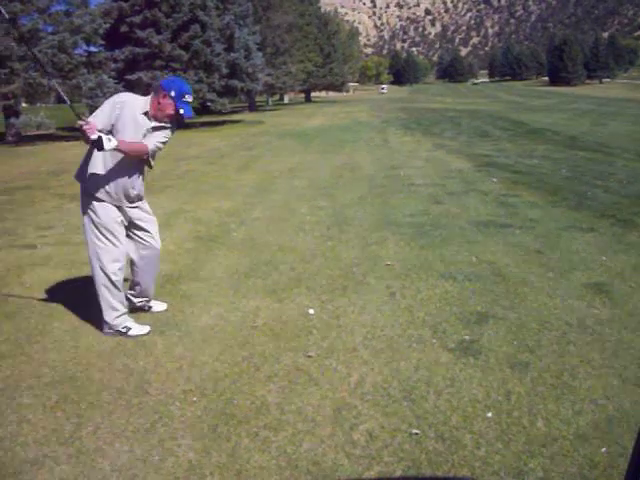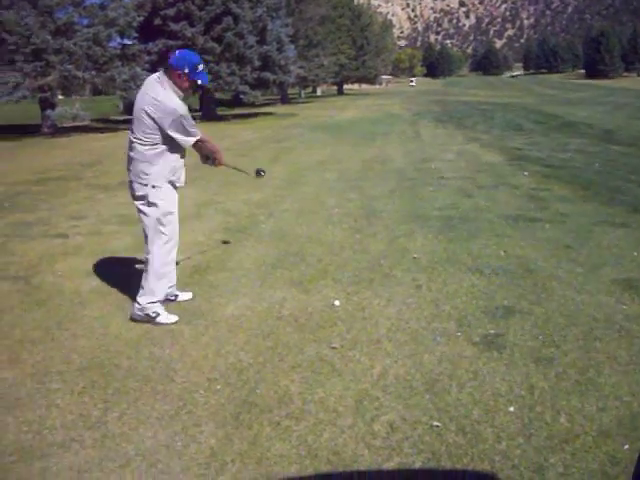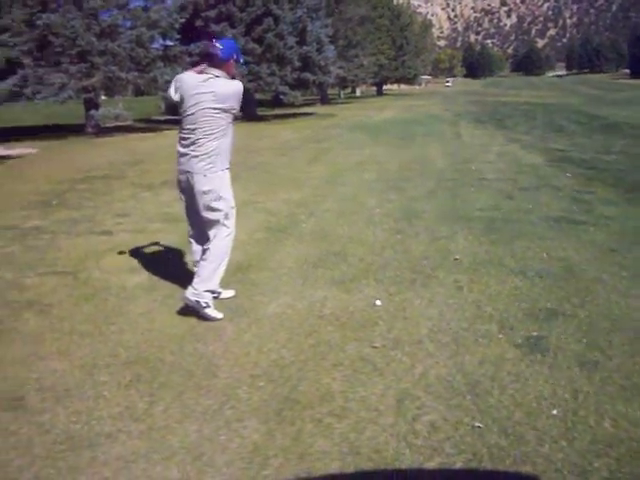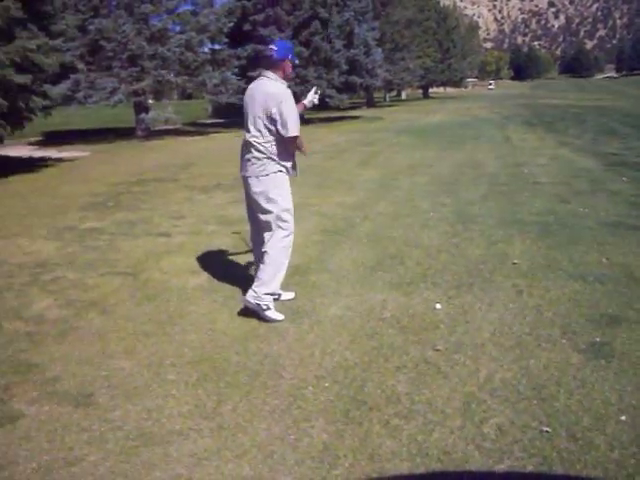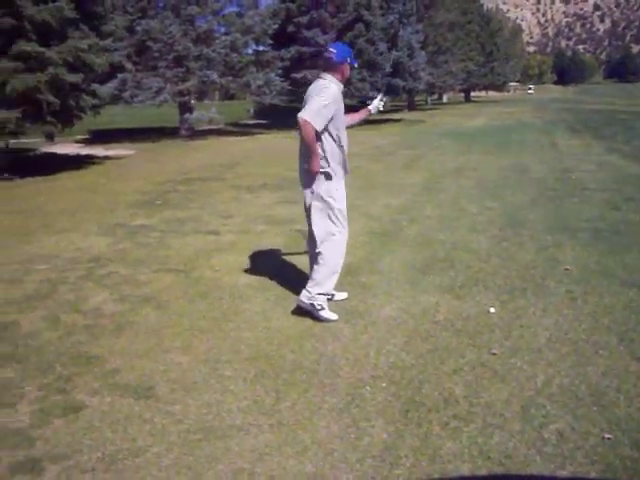
dt=0.5s
person 1, frame 1
left shoulder: (166, 127)
right shoulder: (123, 102)
left elbow: (143, 150)
right elbow: (89, 130)
left wrist: (110, 142)
right wrist: (95, 135)
left hip: (132, 196)
right hip: (99, 192)
left knee: (149, 246)
right knee: (111, 257)
left ankle: (139, 298)
right ankle: (115, 319)
person 1, frame 2
left shoulder: (154, 80)
right shoulder: (170, 106)
right elbow: (196, 141)
left wrist: (205, 151)
right wrist: (216, 155)
left hip: (149, 174)
right hip: (154, 179)
left knee: (165, 233)
right knee: (165, 237)
left ankle: (164, 288)
right ankle: (147, 305)
person 1, frame 3
left shoulder: (187, 81)
right shoulder: (234, 88)
left wrist: (205, 63)
right wrist: (215, 61)
left hip: (186, 169)
right hip: (210, 171)
left knee: (199, 231)
right knee: (223, 229)
left ankle: (207, 285)
right ankle: (199, 292)
person 1, frame 4
left shoulder: (255, 87)
right shoulder: (280, 91)
right elbow: (289, 136)
left wrist: (305, 103)
right wrist: (301, 149)
left hip: (252, 170)
right hip: (269, 171)
left knee: (262, 232)
right knee: (280, 232)
left ankle: (267, 287)
right ankle: (260, 296)
person 1, frame 5
left shoulder: (321, 87)
right shoulder: (330, 90)
right elbow: (305, 121)
left wrist: (369, 110)
right wrist: (315, 157)
left hip: (320, 173)
right hip: (324, 174)
left knee: (322, 232)
right knee: (334, 233)
left ankle: (321, 287)
right ankle: (314, 295)
